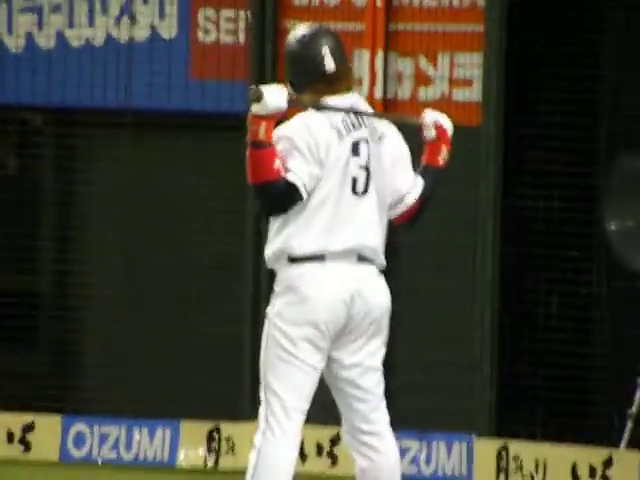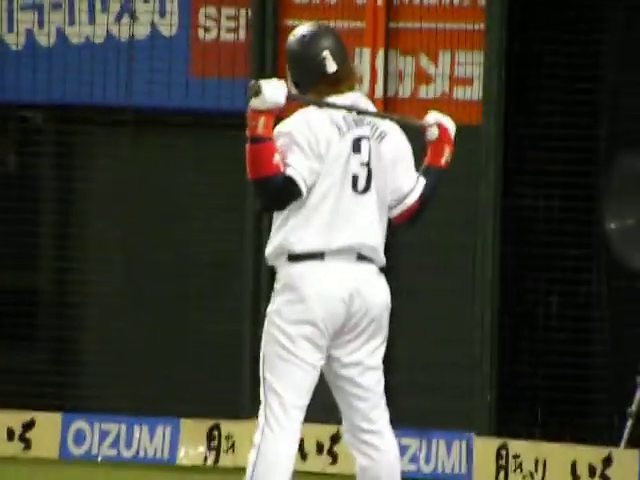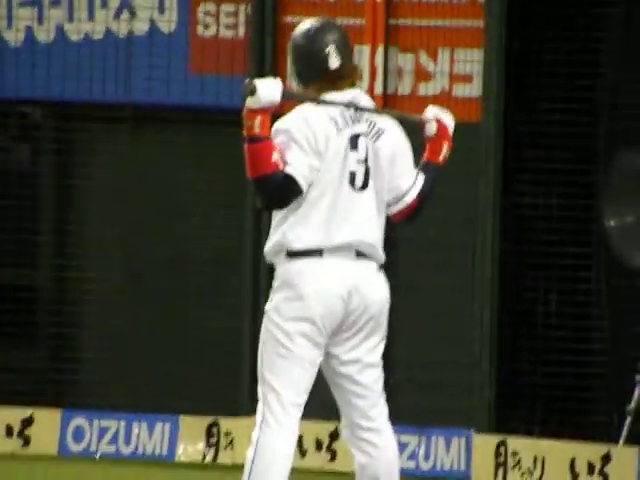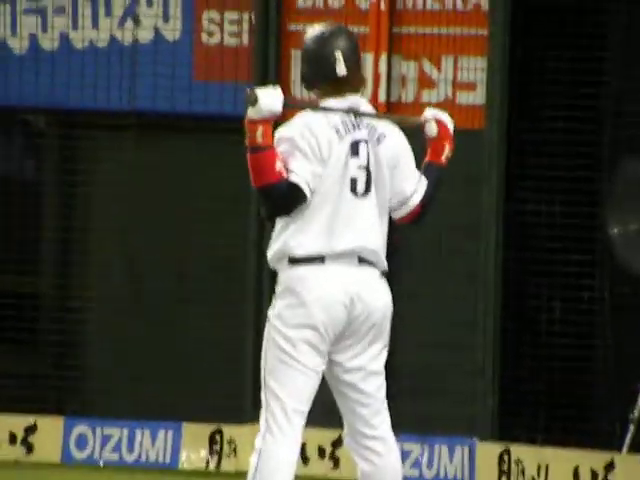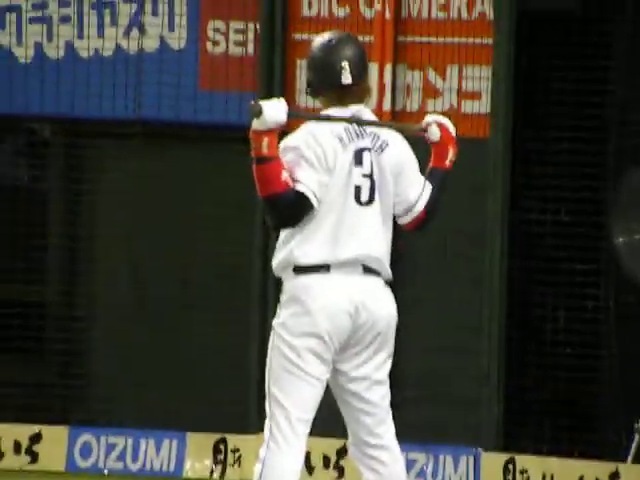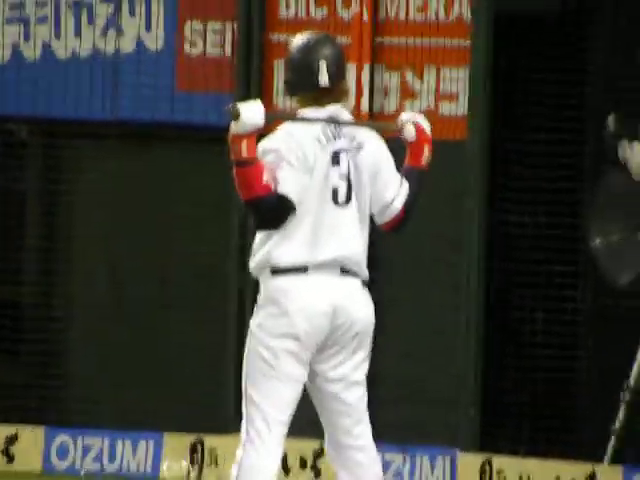
dt=0.1s
person 1, frame 1
left shoulder: (305, 128)
right shoulder: (386, 133)
left elbow: (275, 198)
right elbow: (407, 209)
left wrist: (261, 126)
right wrist: (437, 149)
left hip: (309, 285)
right hip: (366, 286)
left knee: (281, 416)
right knee: (368, 417)
person 1, frame 2
left shoulder: (306, 124)
right shoulder: (389, 133)
left elbow: (274, 193)
right elbow: (409, 208)
left wrist: (260, 121)
right wrist: (440, 150)
left hip: (309, 281)
right hip: (366, 284)
left knee: (280, 413)
right knee: (368, 415)
person 1, frame 3
left shoulder: (304, 121)
right shoulder: (388, 129)
left elbow: (274, 192)
right elbow: (408, 205)
left wrist: (257, 120)
right wrist: (438, 145)
left hip: (308, 279)
right hip: (365, 281)
left knee: (279, 411)
right knee: (368, 412)
person 1, frame 4
left shoulder: (306, 128)
right shoulder: (390, 135)
left elbow: (279, 200)
right elbow: (412, 210)
left wrist: (259, 128)
right wrist: (439, 148)
left hip: (310, 286)
right hip: (368, 289)
left knee: (282, 417)
right knee: (371, 420)
person 1, frame 5
left shoulder: (311, 137)
right shoulder: (393, 143)
left elbow: (285, 210)
right elbow: (418, 215)
left wrist: (264, 141)
right wrist: (443, 152)
left hip: (314, 295)
right hip: (373, 297)
left knee: (286, 426)
right knee: (376, 430)
person 1, frame 6
left shoulder: (289, 139)
right shoulder: (370, 143)
left elbow: (268, 212)
right elbow: (395, 216)
left wrist: (243, 144)
right wrist: (418, 152)
left hip: (292, 295)
right hip: (349, 298)
left knee: (263, 427)
right knee: (352, 431)
